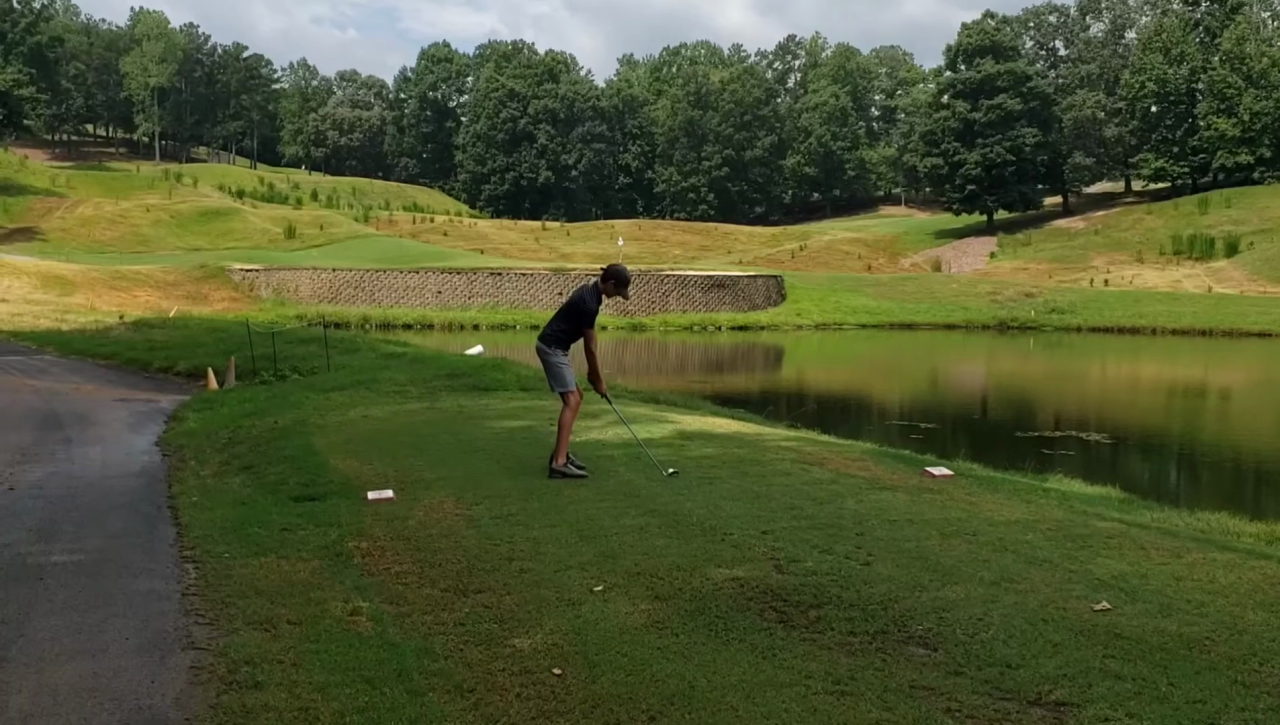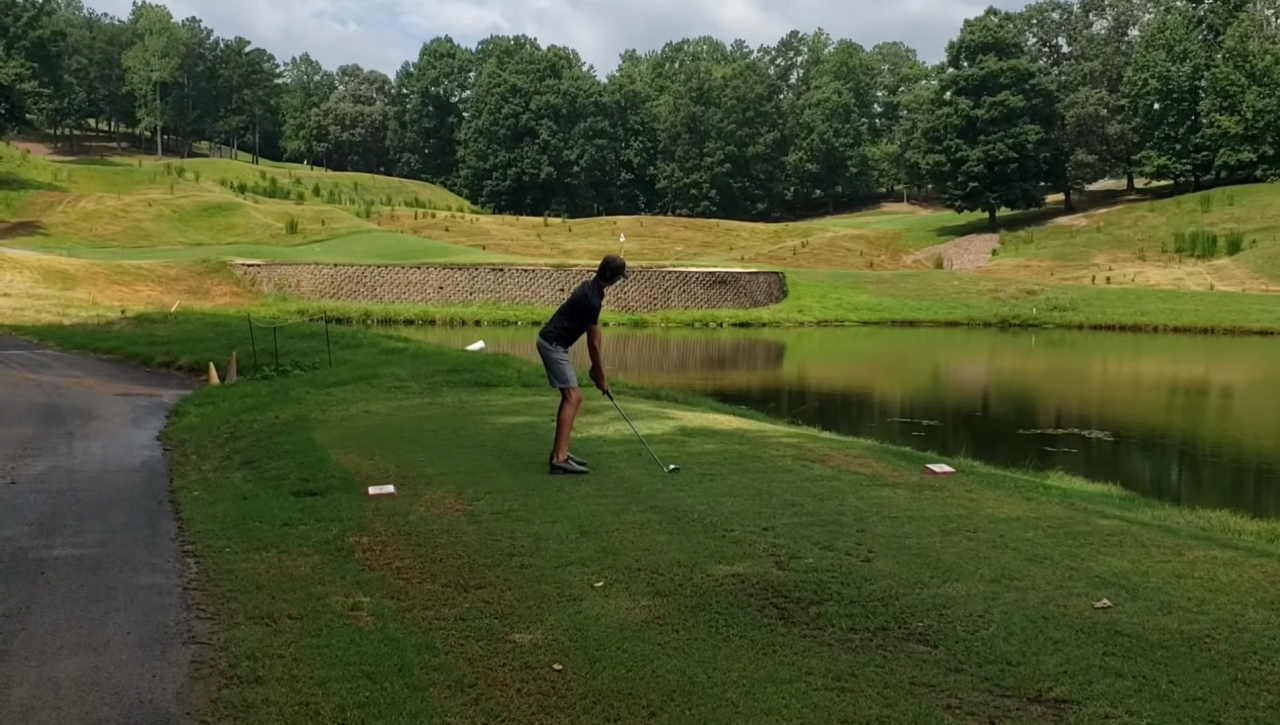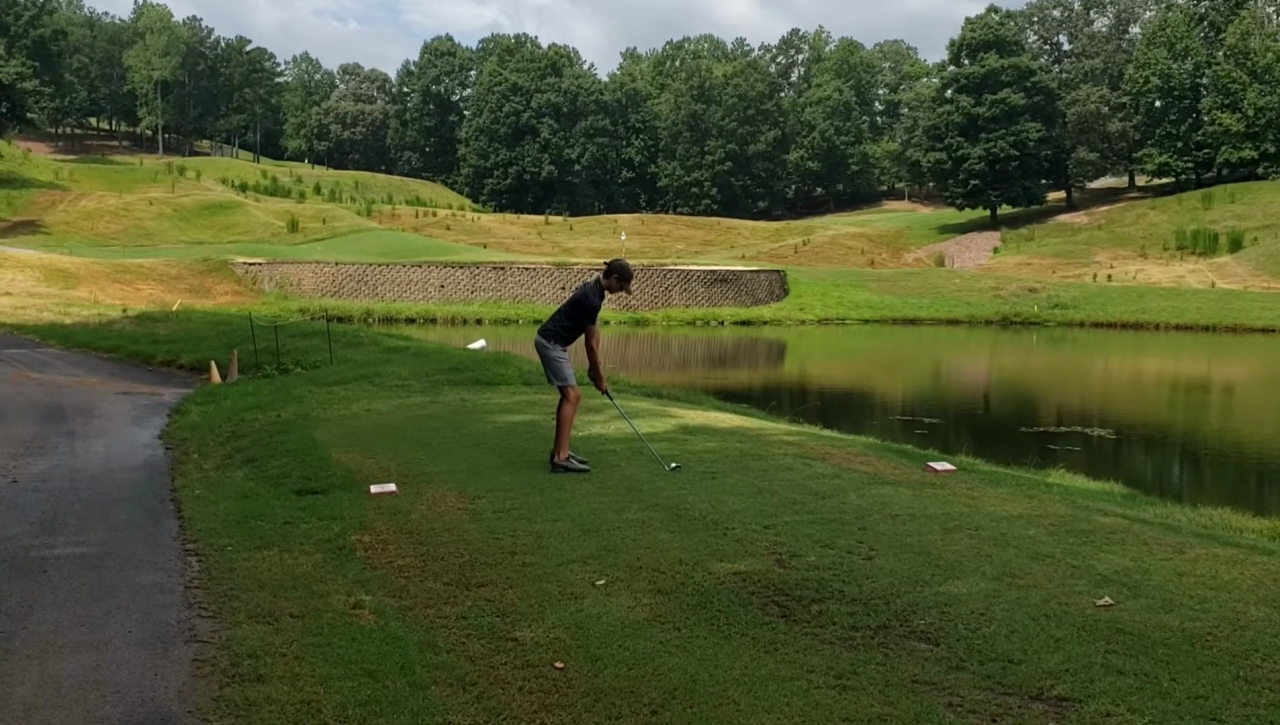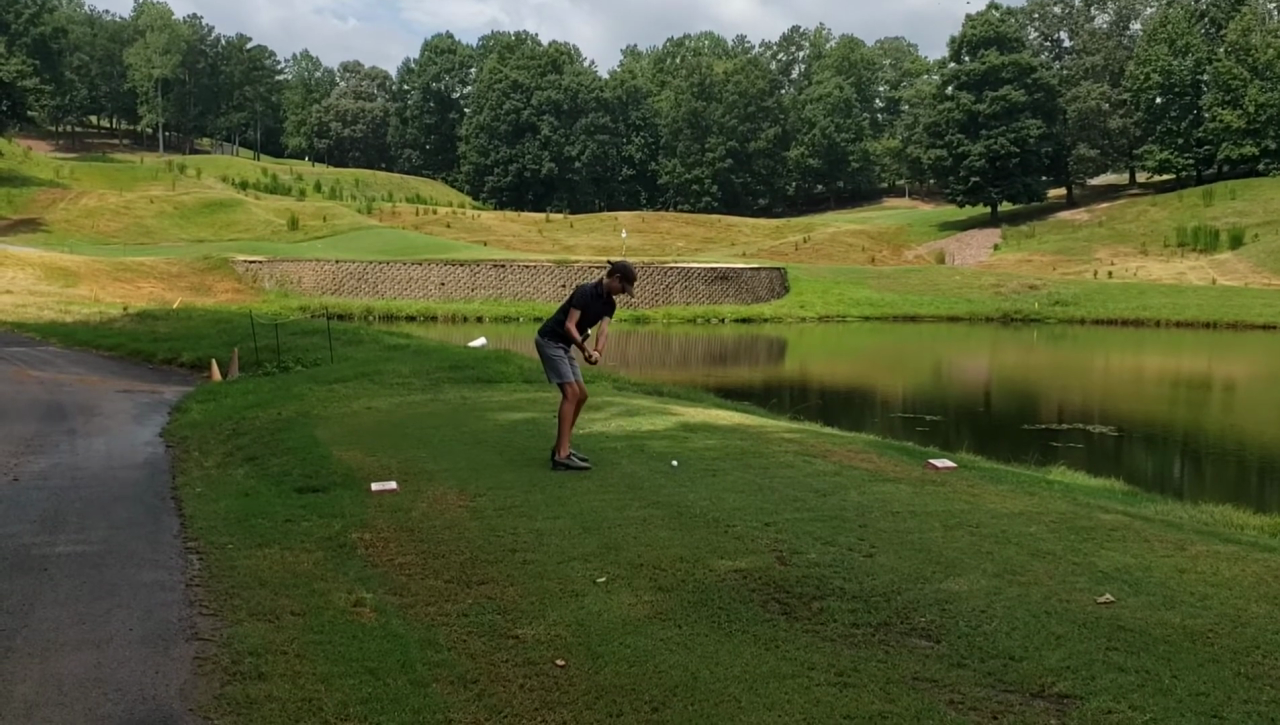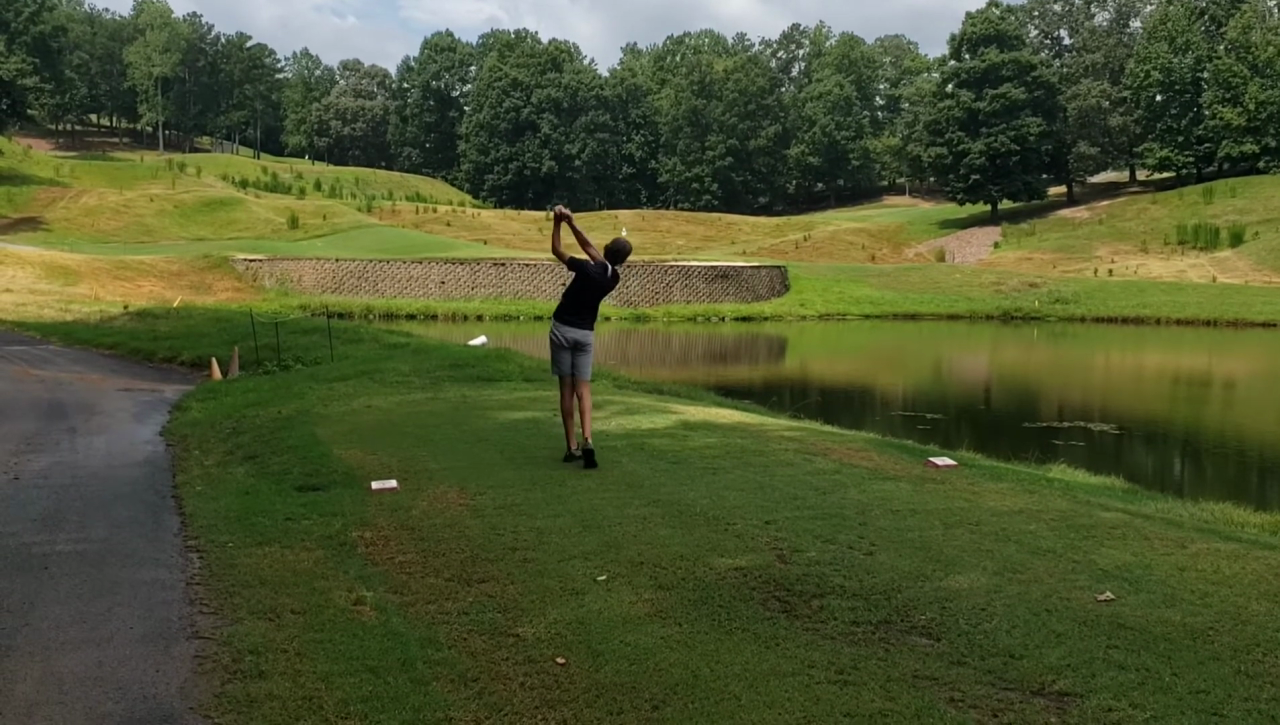
dt=1s
person 1, frame 1
left shoulder: (590, 291)
right shoulder: (589, 303)
left elbow: (590, 339)
right elbow: (590, 346)
left wrist: (592, 371)
right wrist: (598, 379)
left hip: (555, 346)
right hip: (552, 348)
left knee: (575, 397)
right knee: (572, 400)
left ankle: (561, 453)
right ankle: (559, 463)
person 1, frame 2
left shoulder: (591, 288)
right shoulder: (591, 300)
left elbow: (595, 334)
right elbow: (593, 343)
left wrist: (596, 368)
right wrist: (601, 376)
left hip: (552, 342)
right hip: (553, 345)
left knee: (569, 396)
right knee: (573, 397)
left ankle: (559, 451)
right ankle: (560, 459)
person 1, frame 3
left shoulder: (593, 289)
right shoulder: (591, 299)
left elbow: (594, 333)
right elbow: (590, 342)
left wrist: (595, 367)
right wrist: (599, 376)
left hip: (552, 342)
right hip: (551, 343)
left knee: (568, 395)
right knee: (572, 395)
left ankle: (560, 450)
right ankle: (561, 457)
person 1, frame 4
left shoulder: (609, 303)
right shoulder: (586, 291)
left elbow: (603, 330)
right elbow: (569, 325)
left wrist: (598, 352)
right wrist: (584, 349)
left hip: (562, 345)
right hip: (550, 341)
left knee: (581, 395)
right knee: (571, 393)
left ankle: (561, 447)
right ankle: (562, 456)
person 1, frame 5
left shoulder: (588, 269)
right shoulder: (614, 278)
left elbow: (556, 250)
right elbow: (591, 249)
left wrist: (558, 222)
right wrist: (571, 223)
left hip: (561, 330)
right hip: (584, 335)
left knee: (567, 389)
right knee: (583, 389)
left ankle: (572, 447)
right ankle: (586, 440)
